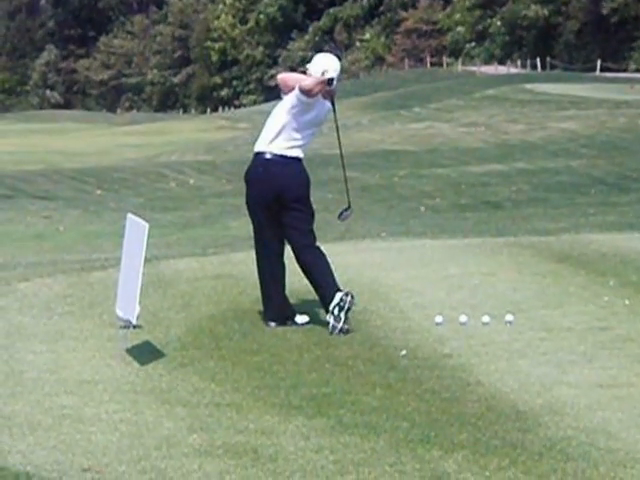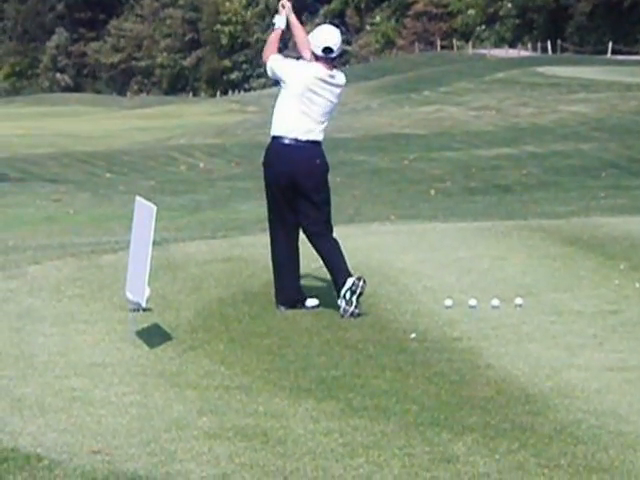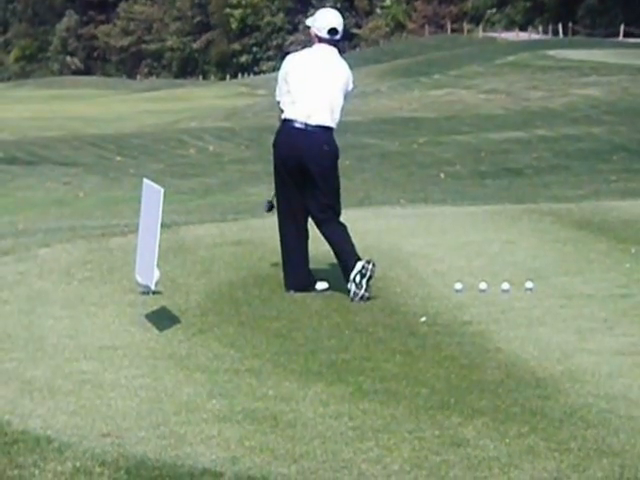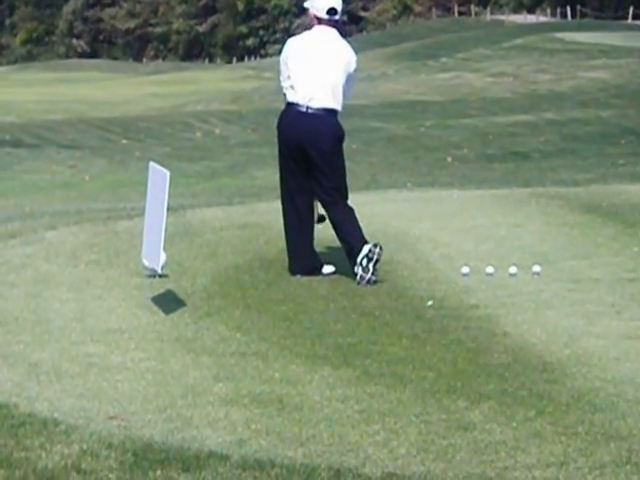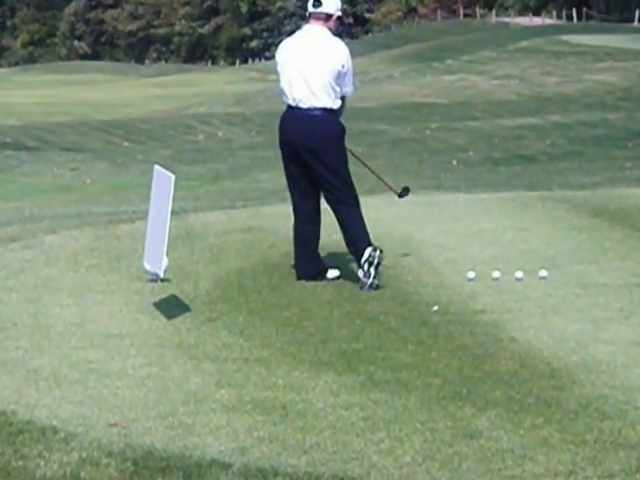
dt=1s
person 1, frame 1
left shoulder: (307, 97)
right shoulder: (324, 107)
left elbow: (305, 85)
right elbow: (283, 79)
left wrist: (319, 81)
right wrist: (326, 86)
left hip: (263, 171)
right hip: (292, 173)
left knee: (268, 246)
right knee: (305, 243)
left ankle: (277, 311)
right ankle: (334, 296)
person 1, frame 2
left shoulder: (296, 72)
right shoulder: (338, 81)
left elbow: (268, 57)
right elbow: (307, 52)
left hip: (279, 153)
right hip: (311, 157)
left knee: (283, 228)
right knee: (319, 228)
left ankle: (288, 295)
right ankle: (345, 281)
person 1, frame 3
left shoulder: (293, 60)
right shoulder: (343, 70)
left elbow: (282, 103)
right elbow: (337, 108)
left hip: (289, 136)
right hip: (320, 141)
left knee: (291, 211)
right knee: (325, 212)
left ankle: (298, 278)
right ankle: (354, 266)
person 1, frame 4
left shoulder: (294, 44)
right shoulder: (346, 52)
left elbow: (285, 85)
right elbow: (344, 94)
left hip: (292, 120)
right hip: (324, 125)
left knee: (295, 194)
right knee: (333, 195)
left ankle: (303, 261)
right ankle: (360, 250)
person 1, frame 5
left shoulder: (286, 46)
right shoulder: (337, 48)
left elbow: (288, 88)
right elbow: (344, 95)
left hip: (291, 123)
right hip: (322, 126)
left knee: (303, 198)
right knee: (342, 195)
left ankle: (308, 266)
right ankle: (364, 253)
